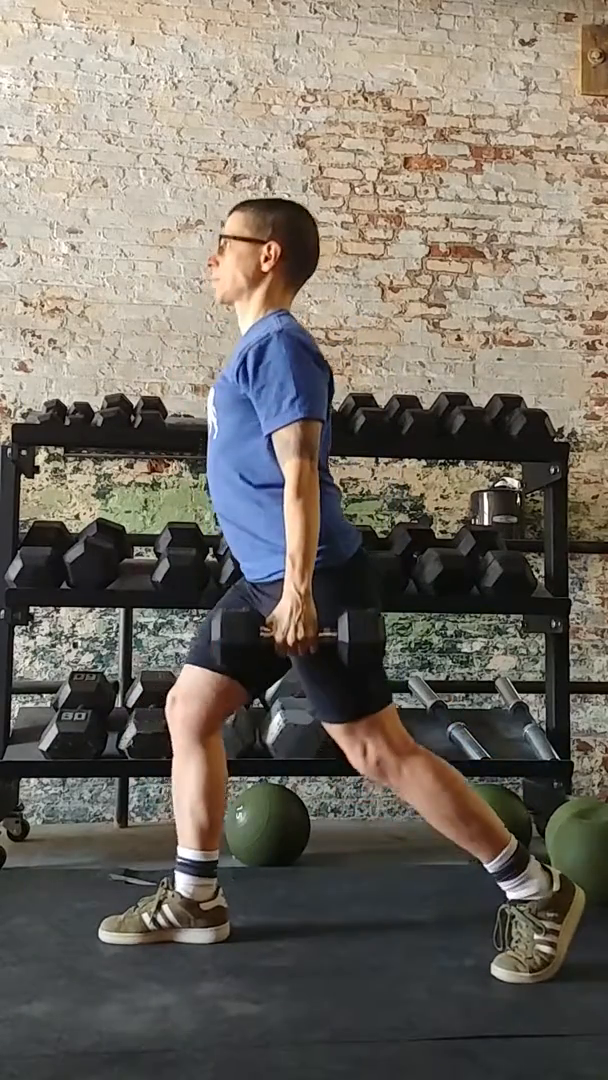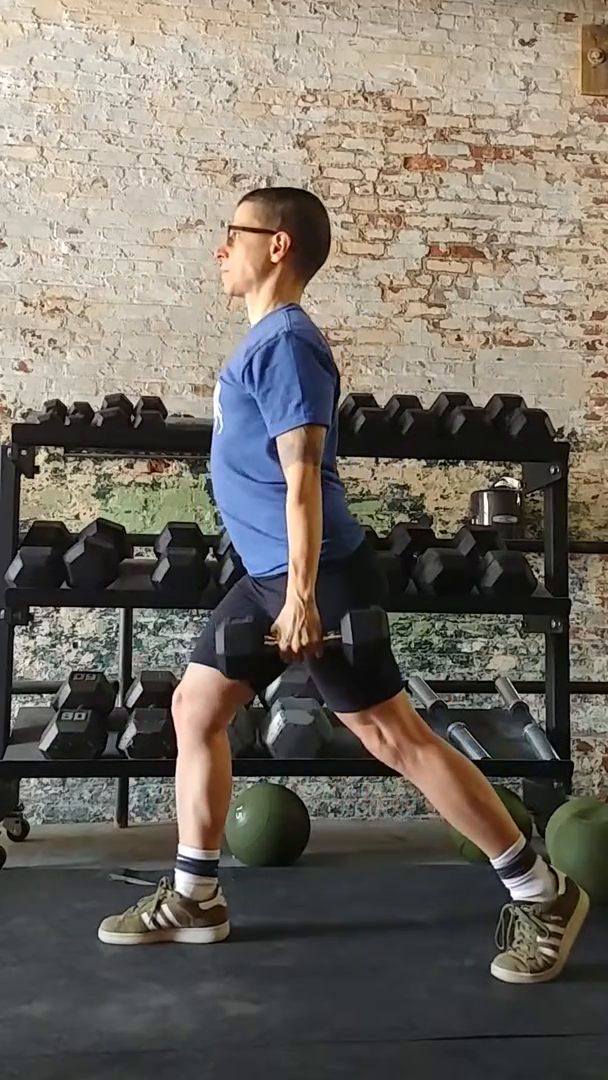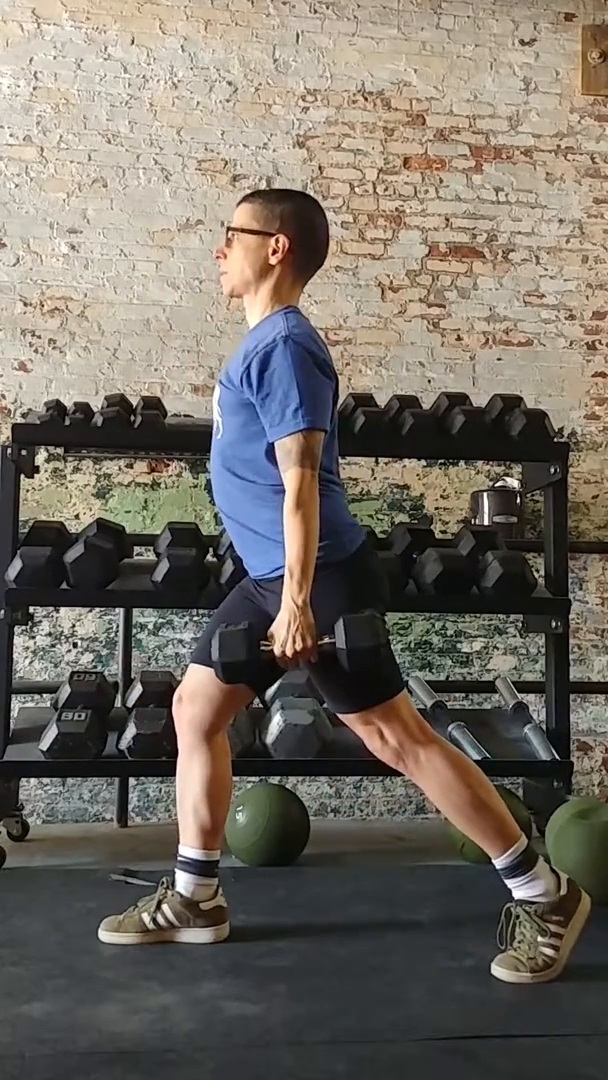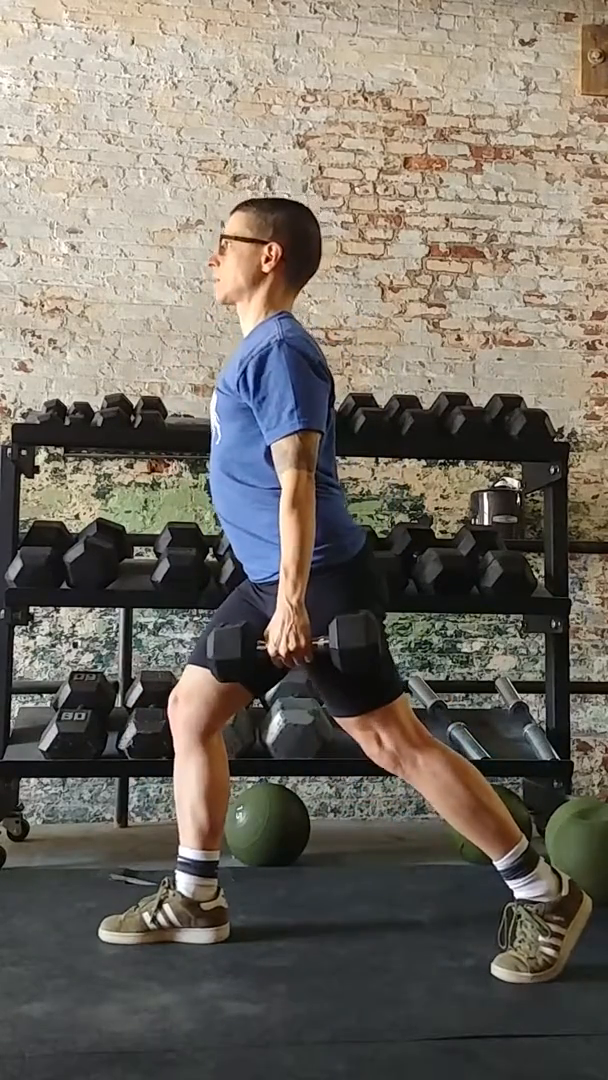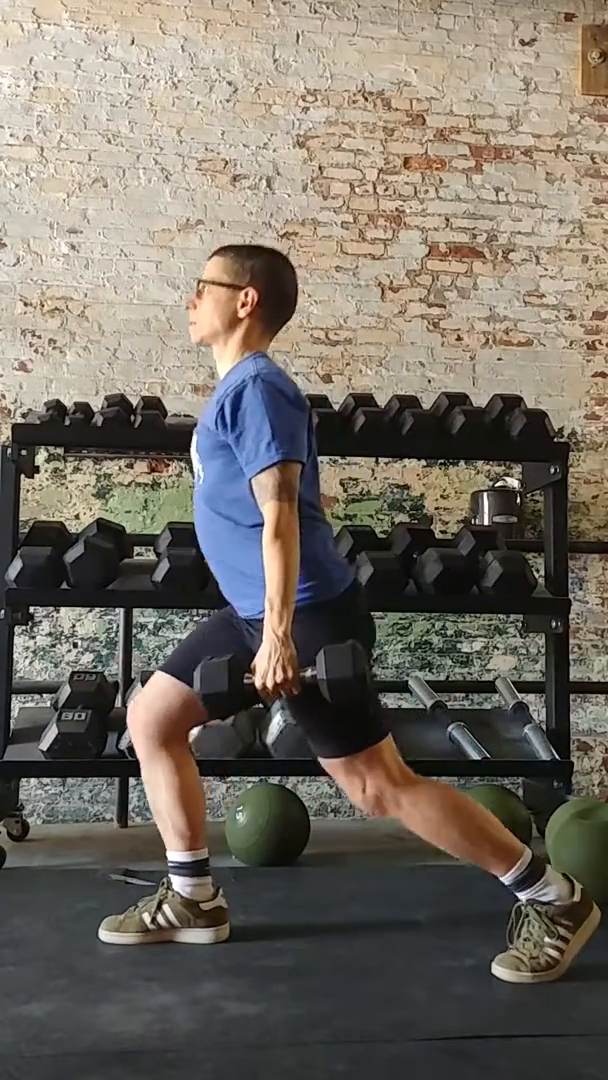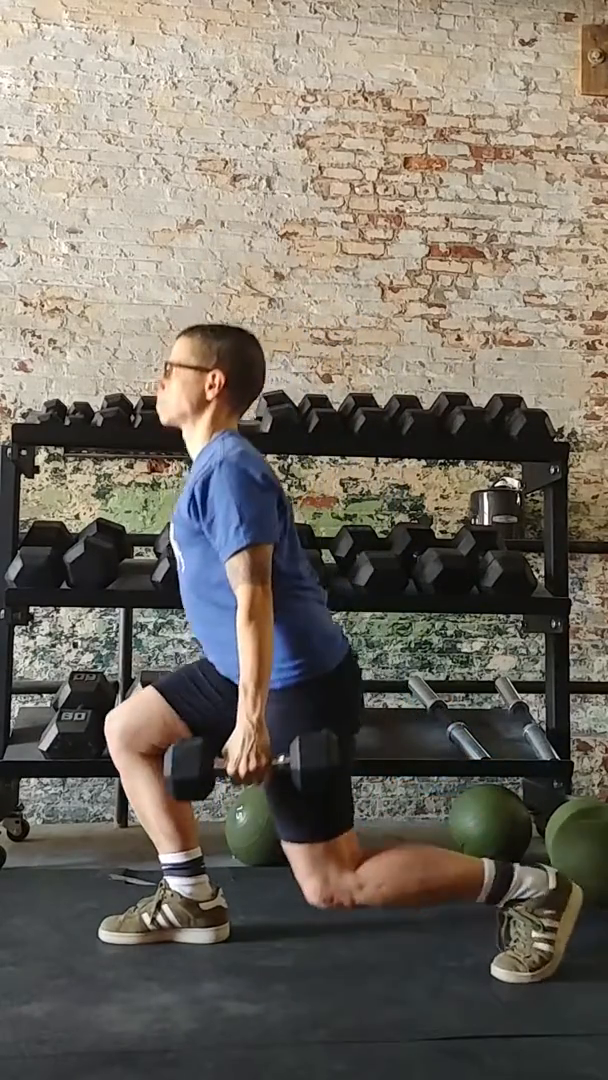
dt=0.3s
person 1, frame 1
left shoulder: (277, 344)
right shoulder: (256, 347)
left elbow: (300, 476)
left wrist: (299, 591)
left hip: (314, 580)
right hip: (264, 577)
left knee: (381, 751)
right knee: (188, 713)
left ankle: (537, 891)
right ankle: (194, 899)
person 1, frame 2
left shoulder: (287, 342)
right shoulder: (266, 340)
left elbow: (304, 478)
left wrist: (303, 595)
left hip: (316, 575)
right hip: (269, 573)
left knee: (396, 736)
right knee: (194, 711)
left ankle: (543, 893)
right ankle: (193, 899)
person 1, frame 3
left shoulder: (285, 346)
right shoulder: (264, 343)
left elbow: (301, 483)
left wrist: (298, 603)
left hip: (318, 577)
right hip: (269, 575)
left knee: (398, 736)
right knee: (193, 712)
left ankle: (544, 893)
right ankle: (193, 898)
person 1, frame 4
left shoulder: (279, 349)
right shoulder: (257, 348)
left elbow: (299, 482)
left wrist: (292, 602)
left hip: (320, 580)
right hip: (268, 579)
left knee: (395, 741)
right knee: (190, 712)
left ankle: (546, 895)
right ankle: (193, 899)
person 1, frame 5
left shoulder: (255, 387)
right shoulder: (237, 388)
left elbow: (280, 517)
left wrist: (279, 635)
left hip: (307, 614)
right hip: (252, 610)
left knee: (379, 786)
right knee: (150, 719)
left ankle: (554, 899)
right ankle: (192, 898)
person 1, frame 6
left shoulder: (226, 469)
right shoulder: (213, 466)
left elbow: (254, 599)
left wrist: (250, 720)
right wrist: (244, 698)
left hip: (298, 683)
right hip: (250, 671)
left knee: (332, 883)
right knee: (127, 732)
left ankle: (531, 891)
right ankle: (191, 899)
